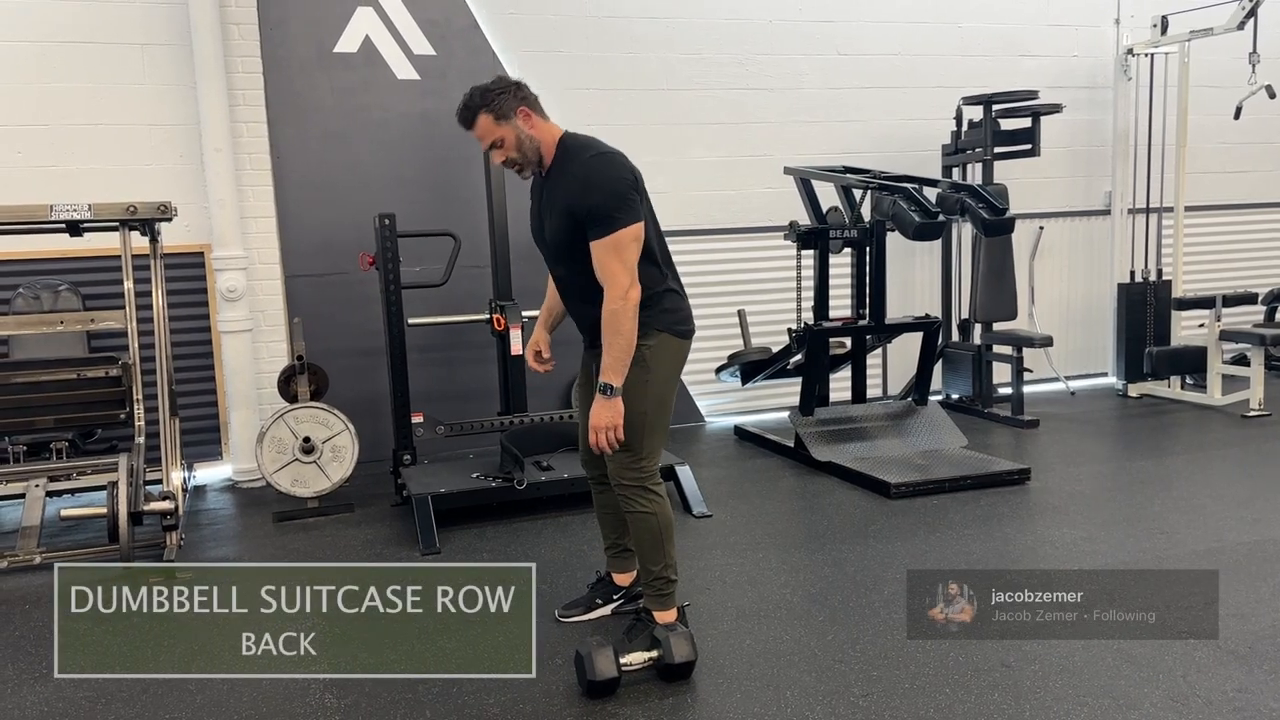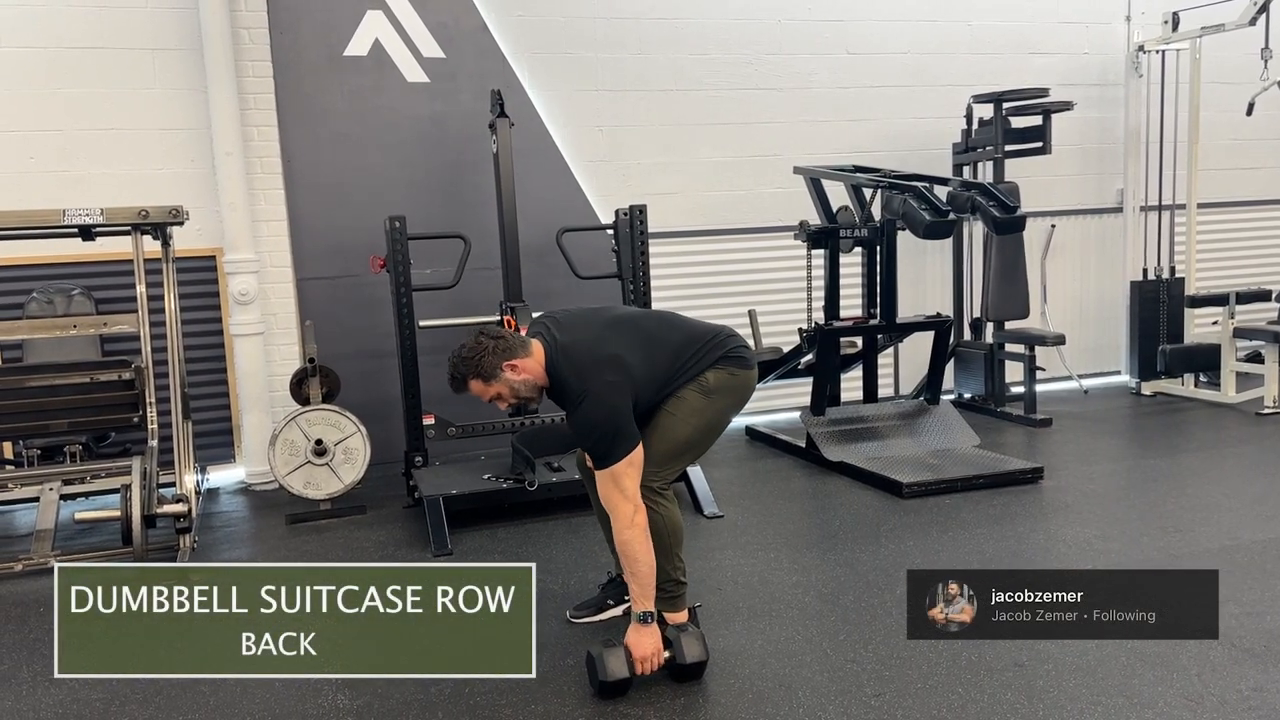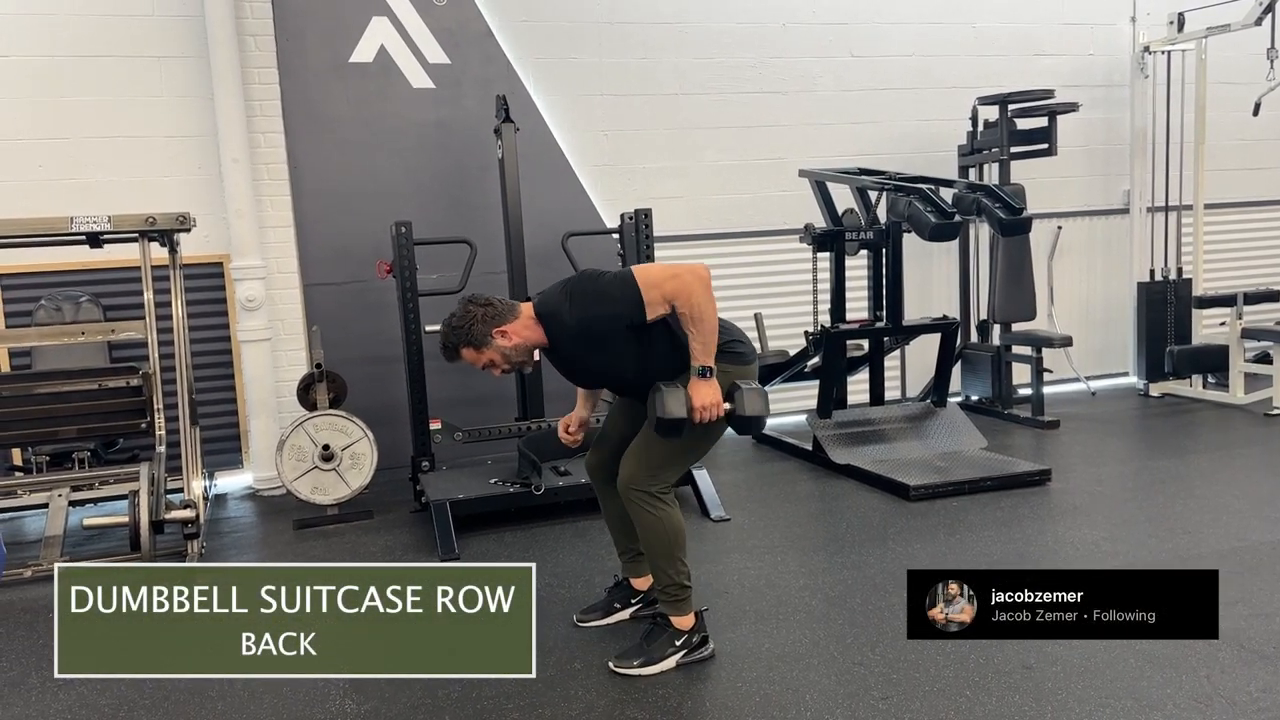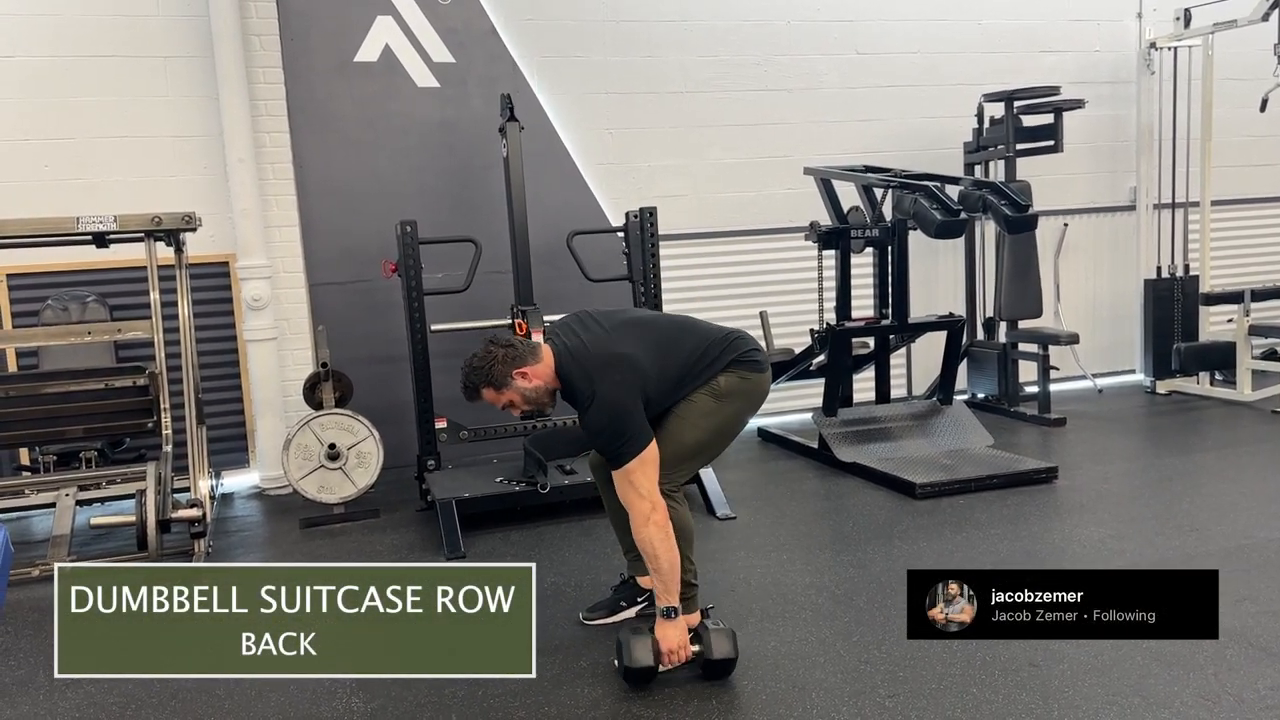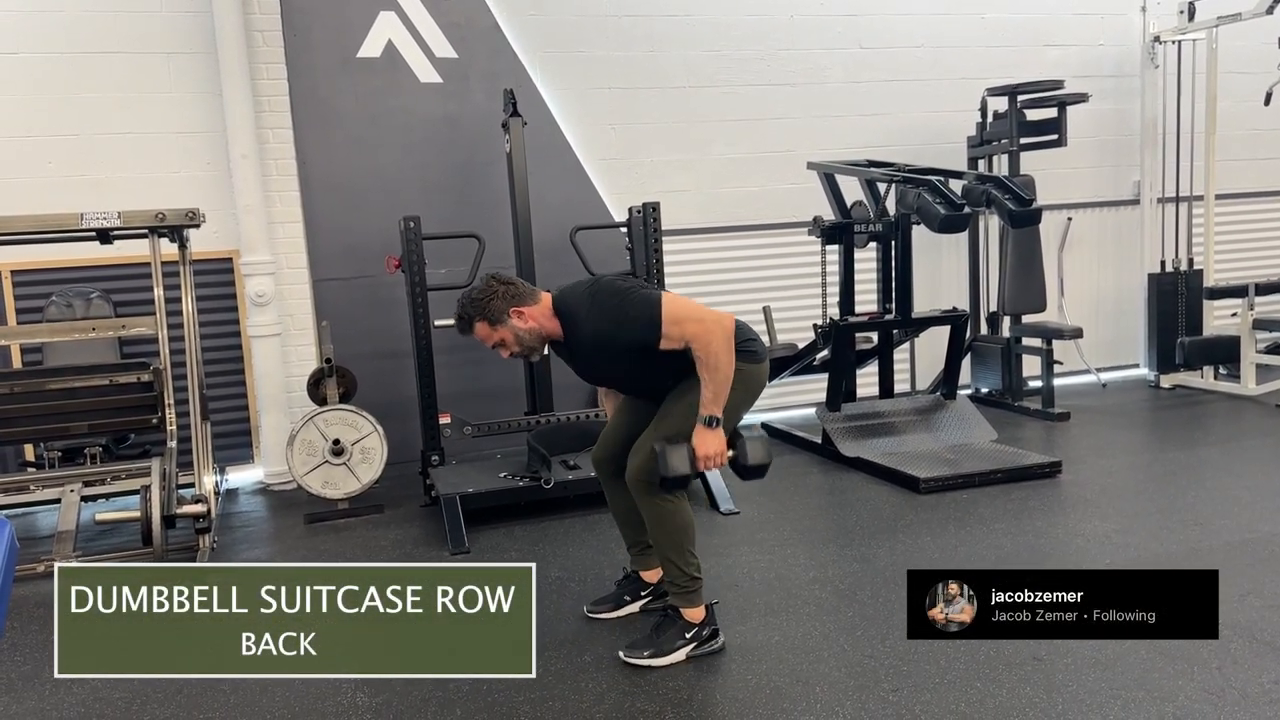
dt=1s
person 1, frame 1
left shoulder: (599, 174)
right shoulder: (544, 180)
left elbow: (624, 291)
left wrist: (610, 391)
right wrist: (544, 325)
left hip: (650, 335)
right hip: (605, 339)
left knee: (634, 473)
right knee: (598, 464)
left ankle: (664, 613)
right ankle: (622, 579)
person 1, frame 2
left shoulder: (595, 392)
right shoulder: (539, 338)
left elbow: (626, 512)
left wrist: (643, 621)
right wrist: (594, 443)
left hip: (723, 370)
right hip: (678, 364)
left knee: (647, 479)
right knee: (593, 464)
left ankle: (675, 617)
right ankle: (630, 583)
person 1, frame 3
left shoulder: (582, 305)
right shoulder: (551, 333)
left elbow: (693, 279)
left wrist: (702, 373)
right wrist: (581, 412)
left hip: (720, 362)
left knee: (641, 480)
right knee: (603, 466)
left ankle: (684, 627)
right ankle: (640, 586)
person 1, frame 4
left shoulder: (604, 395)
right shoulder: (557, 344)
left elbow: (648, 510)
left wrist: (669, 616)
left hip: (737, 373)
right hip: (692, 370)
left knee: (660, 480)
right knee: (606, 467)
left ankle: (688, 621)
right ankle: (645, 584)
person 1, frame 5
left shoulder: (599, 312)
right shoulder: (563, 328)
left elbow: (717, 326)
right elbow: (610, 377)
left wrist: (709, 423)
left hip: (734, 361)
left knee: (648, 471)
right knee: (610, 459)
left ankle: (694, 620)
right ankle: (650, 579)
